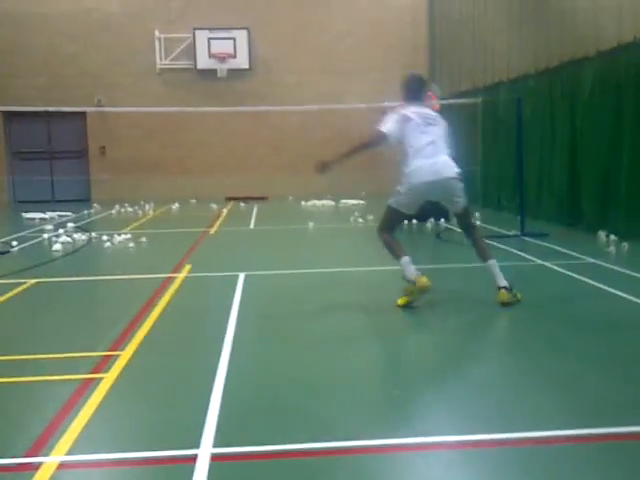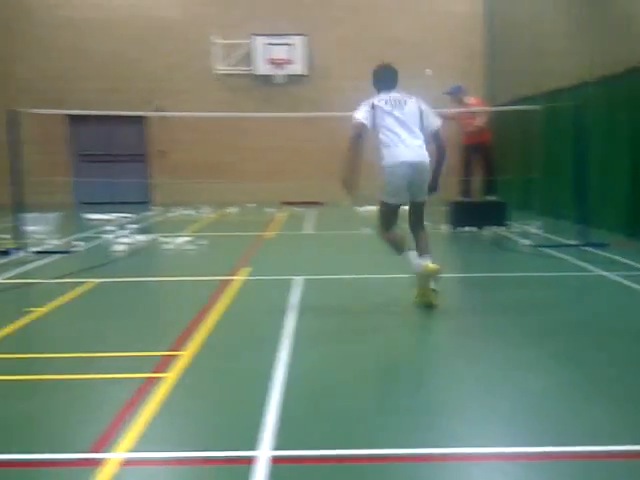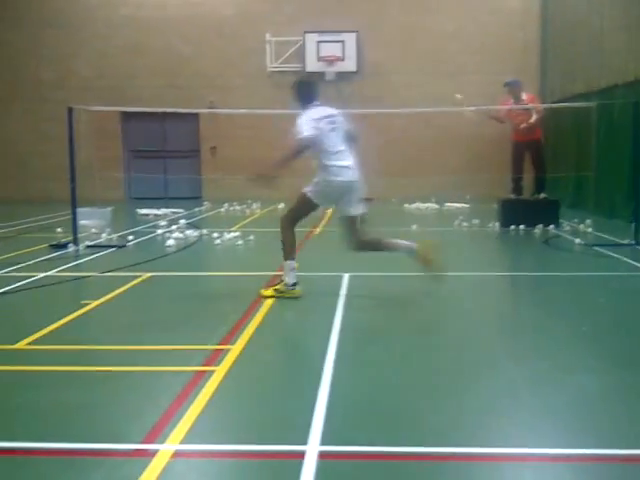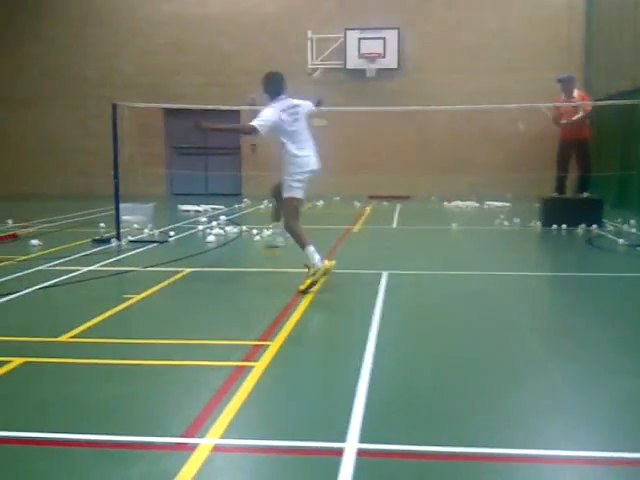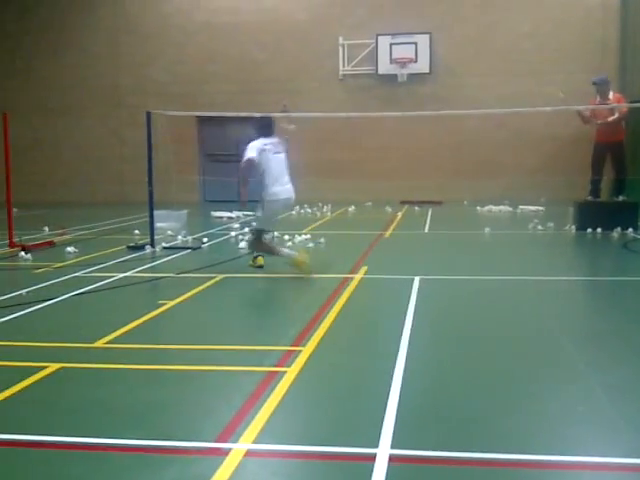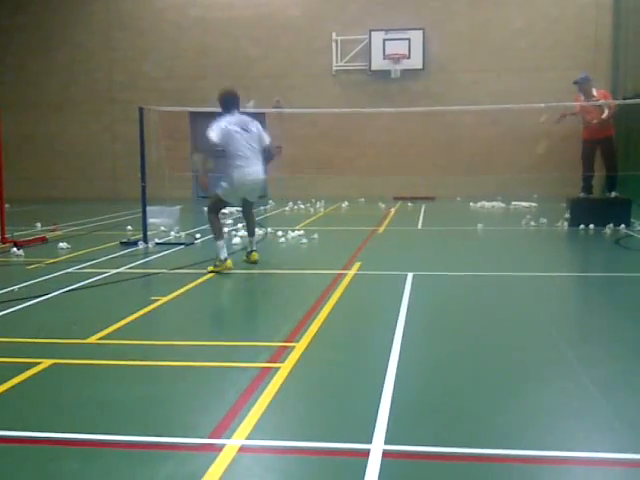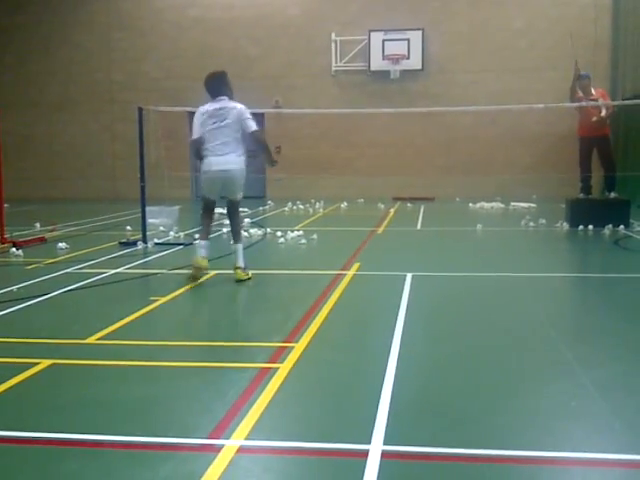
dt=0.3s
person 1, frame 1
left shoulder: (400, 115)
right shoulder: (438, 119)
left elbow: (377, 138)
left wrist: (336, 159)
left hip: (417, 178)
right hip: (448, 175)
left knee: (385, 230)
right knee: (470, 230)
left ankle: (414, 278)
right ankle: (502, 287)
person 1, frame 2
left shoulder: (371, 104)
right shoulder: (416, 103)
left elbow: (358, 133)
right elbow: (440, 143)
left wrist: (350, 170)
right wrist: (435, 176)
left hip: (395, 165)
right hip: (420, 163)
left knee: (386, 228)
right knee: (417, 225)
left ankle: (424, 267)
right ankle: (428, 284)
person 1, frame 3
left shoulder: (307, 119)
right shoulder: (335, 114)
left elbow: (303, 145)
right elbow: (351, 136)
left wrist: (275, 169)
left hip: (330, 179)
right hip: (351, 177)
left knee: (287, 223)
right knee: (358, 242)
left ankle: (290, 283)
right ankle: (415, 250)
person 1, frame 4
left shoulder: (271, 112)
right shoulder: (300, 104)
left elbow: (248, 129)
right elbow: (314, 107)
left wrist: (212, 127)
right wrist: (316, 104)
left hip: (297, 168)
right hip: (310, 163)
left knee: (290, 221)
right knee: (277, 192)
left ankle: (317, 264)
right ankle: (277, 241)
person 1, frame 5
left shoulder: (255, 146)
right shoulder: (279, 144)
left elbow: (247, 164)
left wrist: (243, 188)
left hip: (273, 197)
right hip: (288, 196)
left knee: (257, 241)
left ankle: (294, 257)
right ankle: (257, 256)
person 1, frame 6
left shoulder: (220, 124)
right shoulder: (252, 123)
left elbow: (214, 148)
right elbow: (269, 152)
left wrist: (203, 174)
left hip: (238, 178)
right hip: (258, 177)
left knee: (213, 210)
right knee: (248, 208)
left ankle: (223, 258)
right ankle: (252, 250)
person 1, frame 7
left shoulder: (202, 113)
right shoulder: (239, 109)
left elbow: (195, 146)
right elbow: (257, 139)
right wrist: (269, 157)
left hip: (211, 169)
right hip: (235, 168)
left knee: (207, 214)
right knee: (234, 216)
left ankle: (201, 257)
right ankle: (240, 266)
person 2, frame 1
left shoulder: (431, 98)
right shoulder: (410, 100)
left elbow: (435, 112)
right elbow: (405, 116)
left hip: (430, 135)
right hip: (415, 136)
right knee: (413, 164)
right ankle: (411, 190)
person 2, frame 2
left shoulder: (477, 102)
left elbow: (484, 117)
right elbow: (448, 116)
left wrist: (476, 127)
left hip: (483, 140)
right hip: (468, 142)
left knee: (488, 167)
right knee: (466, 169)
left ankle: (490, 194)
right ankle: (465, 195)
person 2, frame 3
left shoulder: (531, 98)
right shoulder: (508, 104)
left elbow: (538, 114)
right elbow: (503, 119)
left wrist: (529, 124)
right wrist: (491, 116)
left hip: (534, 137)
right hip: (518, 139)
left knee: (539, 165)
right knee: (516, 167)
left ankle: (540, 192)
right ankle: (516, 193)
person 2, frame 4
left shoulder: (583, 96)
right shoulder: (560, 100)
left elbow: (586, 113)
right elbow: (556, 119)
left wrist: (571, 121)
right wrist: (560, 123)
left hip: (581, 137)
right hip: (565, 137)
left knee: (584, 165)
right knee: (561, 165)
left ankle: (584, 191)
right ankle: (559, 191)
person 2, frame 5
left shoulder: (618, 98)
right shoulder: (595, 102)
left elbow: (622, 115)
right elbow: (587, 120)
left wrist: (606, 122)
right wrist: (580, 113)
left hip: (616, 139)
right hip: (600, 140)
left knee: (619, 168)
right knee: (596, 168)
left ankle: (619, 194)
right ankle: (593, 195)
person 2, frame 6
left shoulder: (603, 94)
right shoulder: (580, 99)
left elbow: (612, 109)
right elbow: (576, 111)
left wrist: (604, 119)
right wrist: (566, 114)
left hip: (606, 134)
right hip: (588, 136)
left knee: (611, 163)
right knee: (587, 164)
left ankle: (612, 190)
right ankle: (586, 191)
person 2, frame 7
left shoulder: (601, 93)
right shoulder: (578, 97)
left elbow: (610, 109)
right elbow: (572, 97)
left wrist: (603, 118)
right wrist: (575, 77)
left hip: (602, 133)
right hip: (585, 135)
left knee: (608, 163)
right knee: (584, 165)
left ankle: (611, 191)
right ankle: (585, 192)
